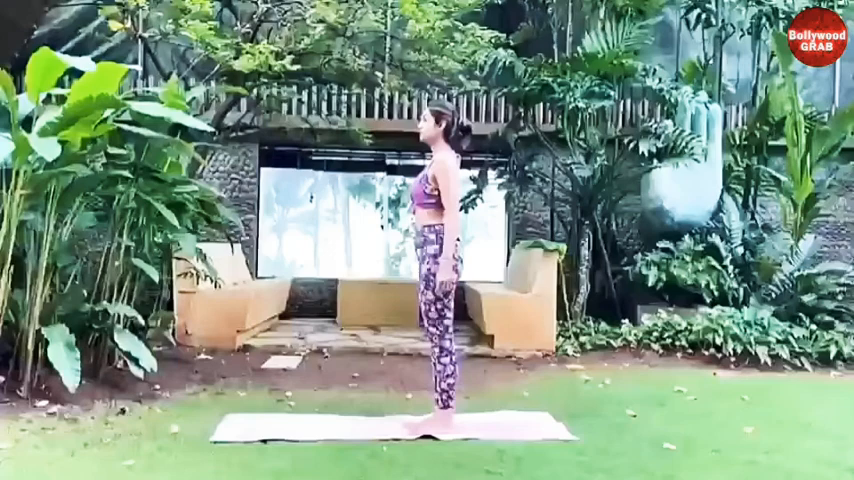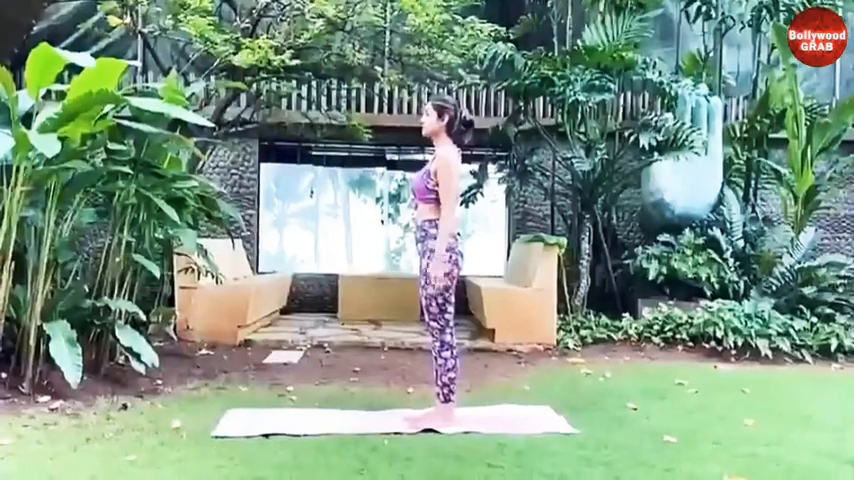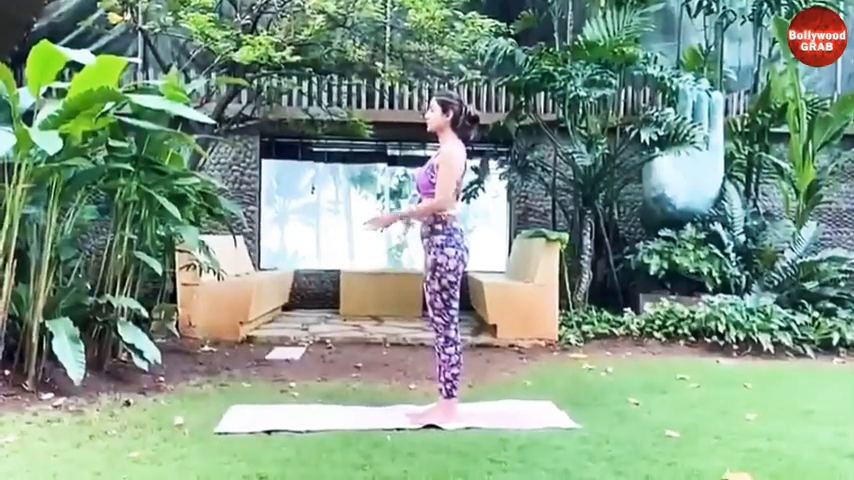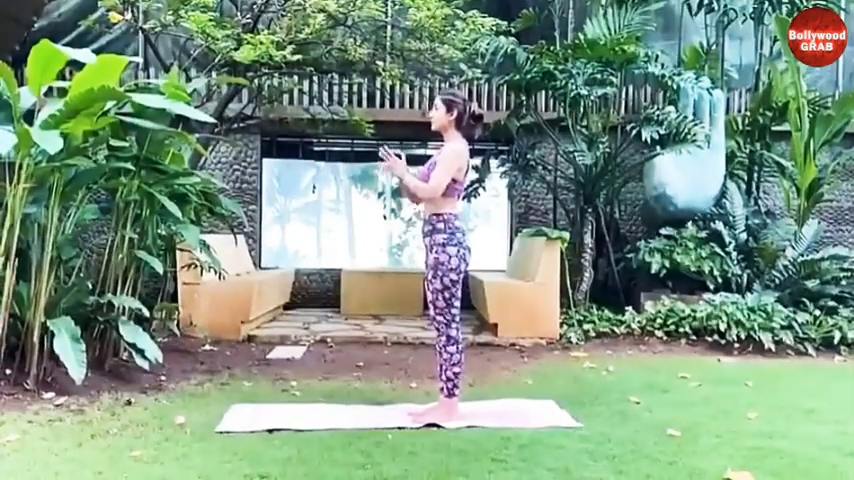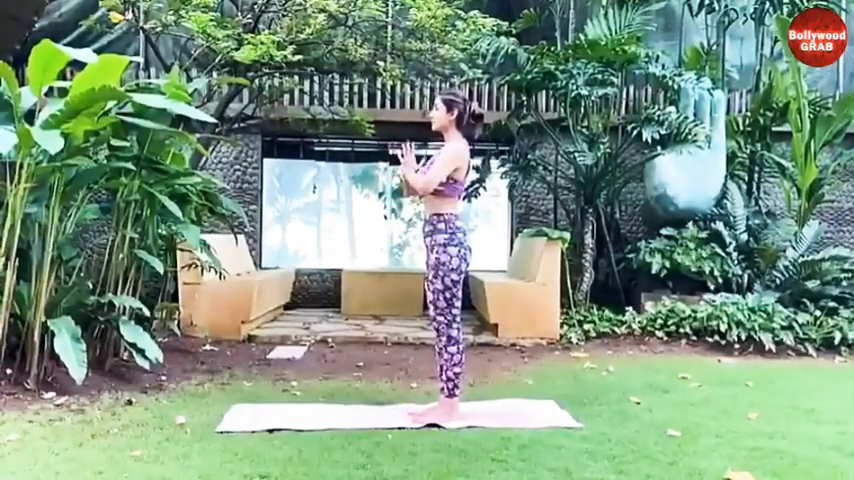
dt=0.7s
person 1, frame 1
left shoulder: (444, 160)
right shoulder: (438, 160)
left elbow: (452, 214)
left wrist: (447, 262)
left hip: (437, 249)
right hip: (430, 249)
left knee: (440, 334)
right knee: (436, 333)
left ankle: (444, 416)
right ankle: (441, 412)
person 1, frame 2
left shoulder: (446, 156)
right shoulder: (439, 156)
left elbow: (449, 212)
left wrist: (439, 258)
left hip: (438, 246)
right hip: (430, 244)
left knee: (441, 329)
right knee: (437, 328)
left ankle: (445, 410)
right ankle: (443, 406)
person 1, frame 3
left shoulder: (452, 150)
right shoulder: (445, 151)
left elbow: (440, 203)
left wrist: (394, 216)
right wrist: (397, 216)
left hip: (445, 240)
right hip: (437, 240)
left knee: (446, 324)
right knee: (442, 324)
left ankle: (448, 407)
right ankle: (445, 401)
person 1, frame 4
left shoulder: (455, 148)
right shoulder: (447, 149)
left elbow: (431, 193)
right elbow: (419, 196)
left wrist: (402, 173)
right wrist: (401, 175)
left hip: (446, 238)
right hip: (438, 238)
left knee: (447, 323)
right knee: (442, 322)
left ankle: (449, 405)
right ankle: (446, 400)
person 1, frame 5
left shoulder: (456, 148)
right shoulder: (447, 149)
left elbow: (424, 185)
right elbow: (413, 190)
left wrist: (411, 171)
right wrist: (408, 171)
left hip: (447, 238)
right hip: (438, 237)
left knee: (448, 322)
right knee: (441, 321)
left ankle: (450, 405)
right ankle: (446, 400)
